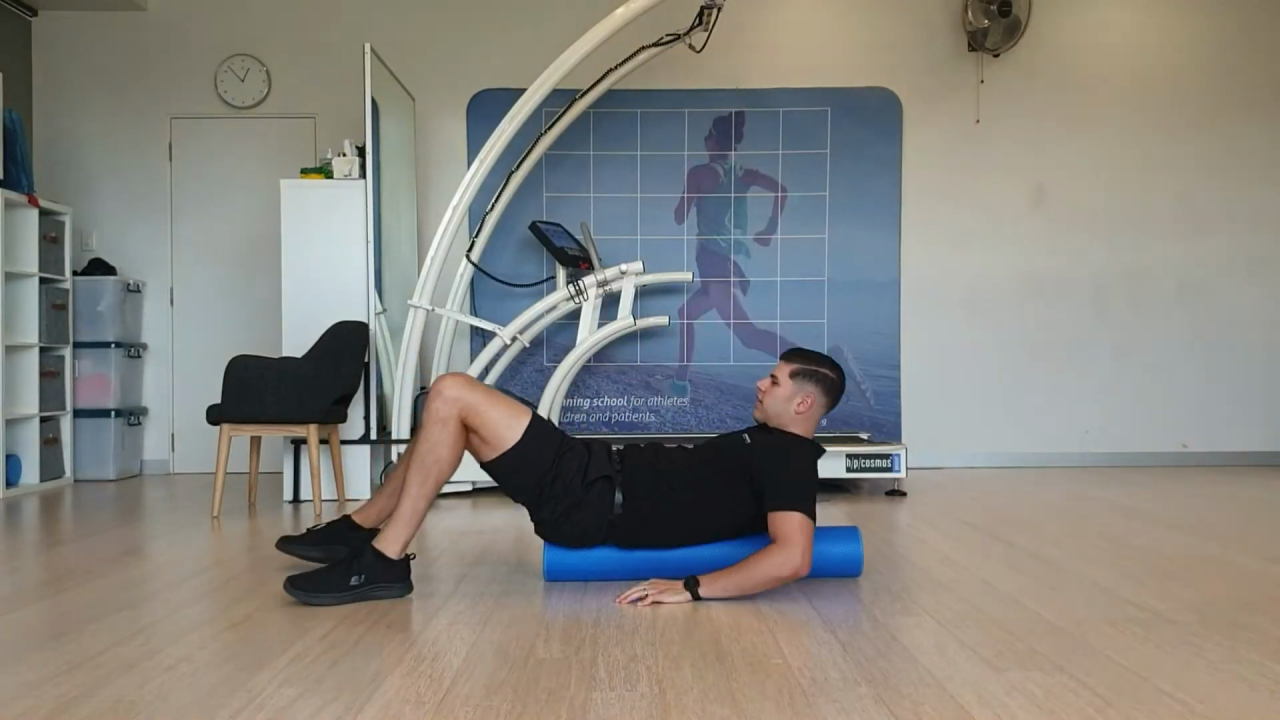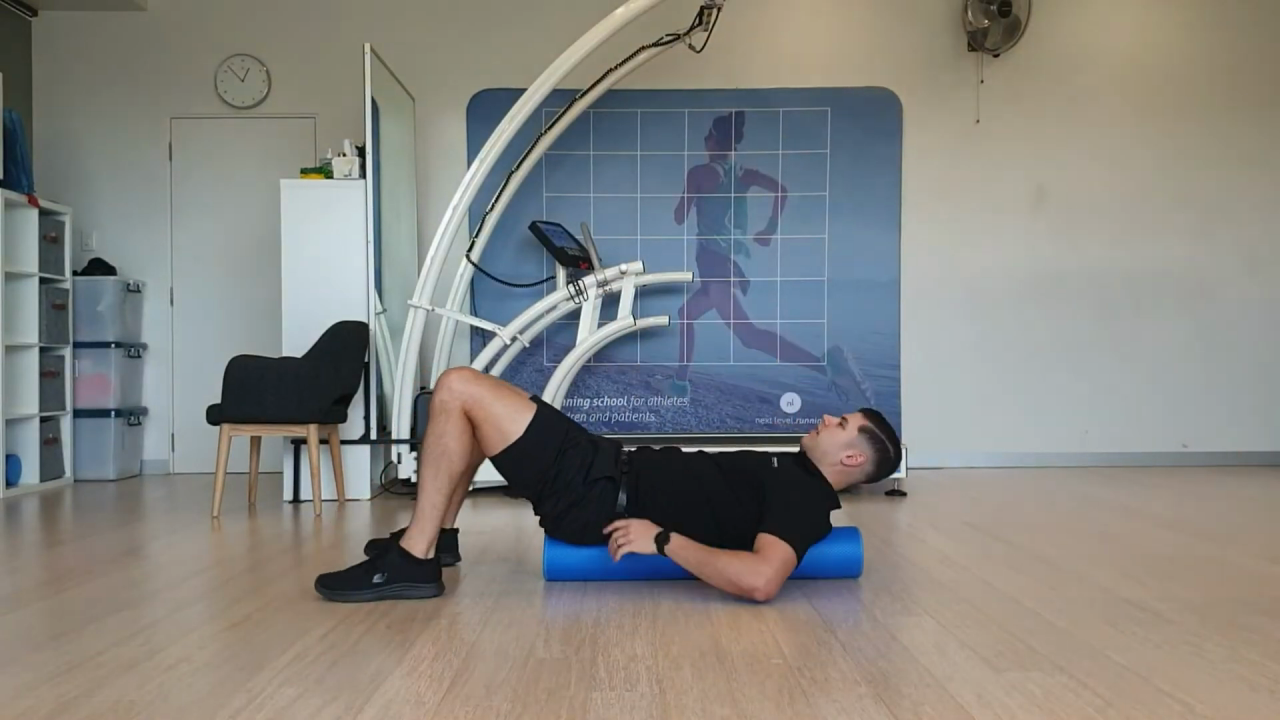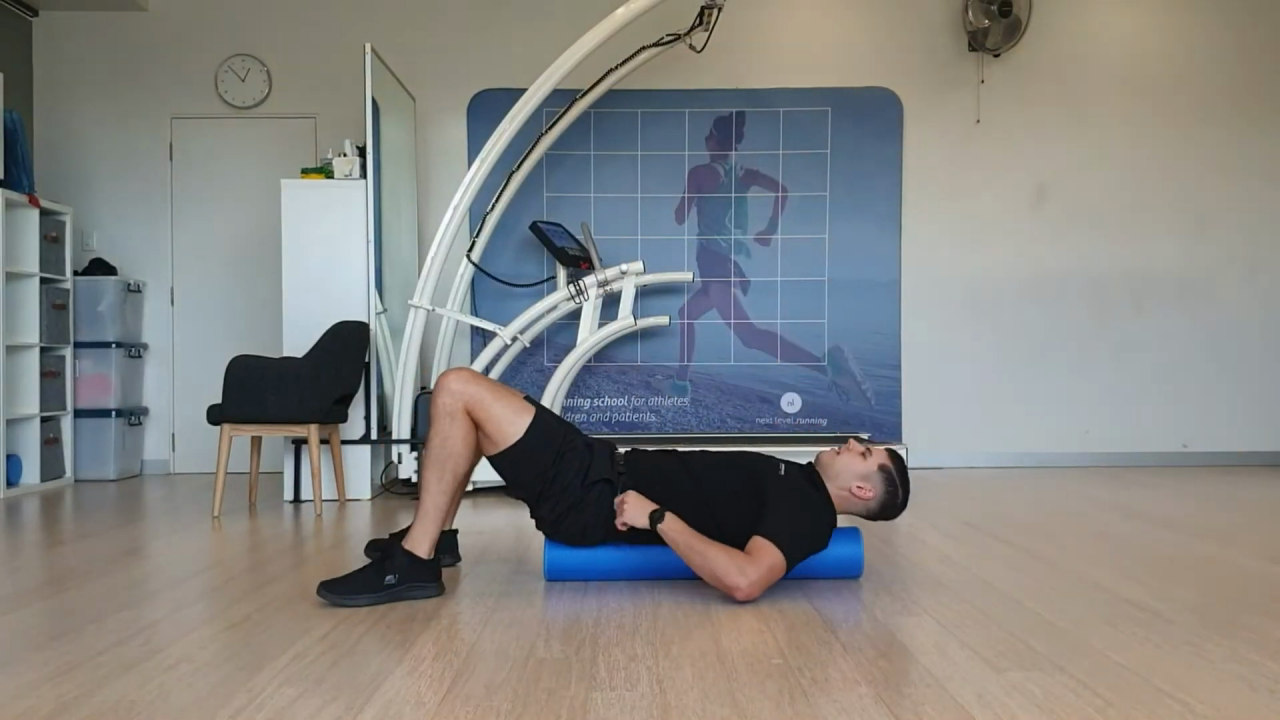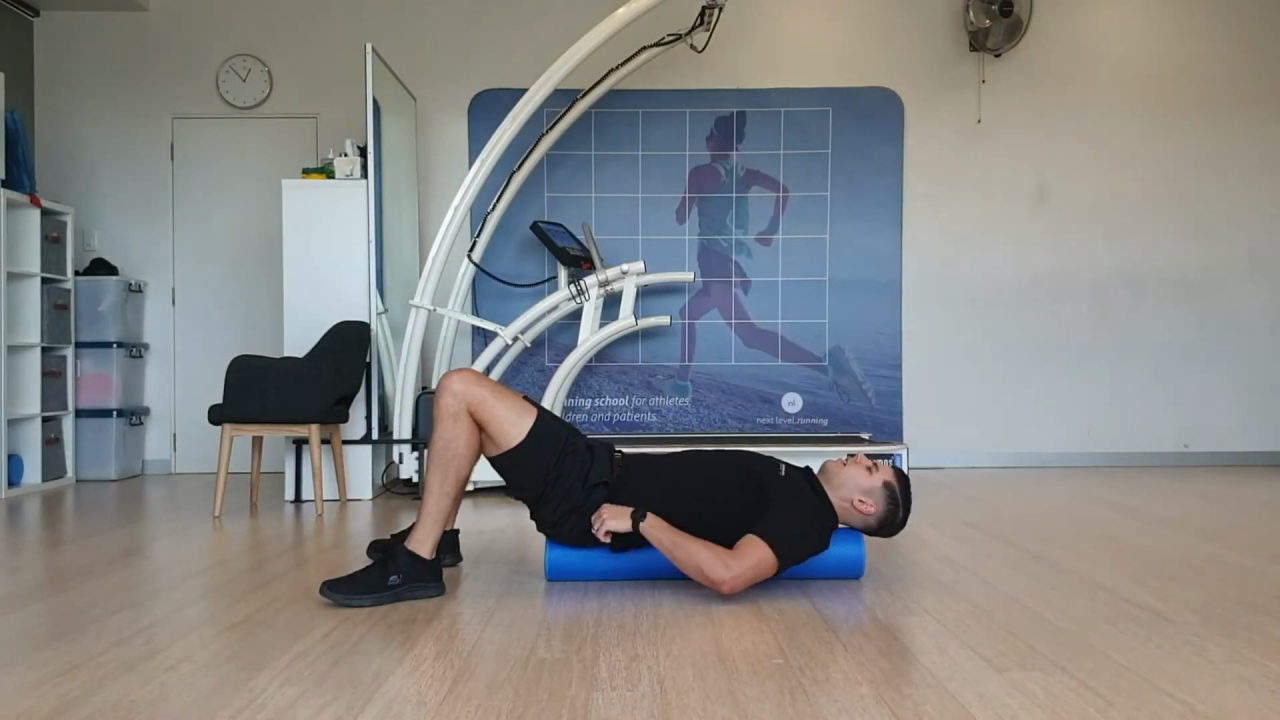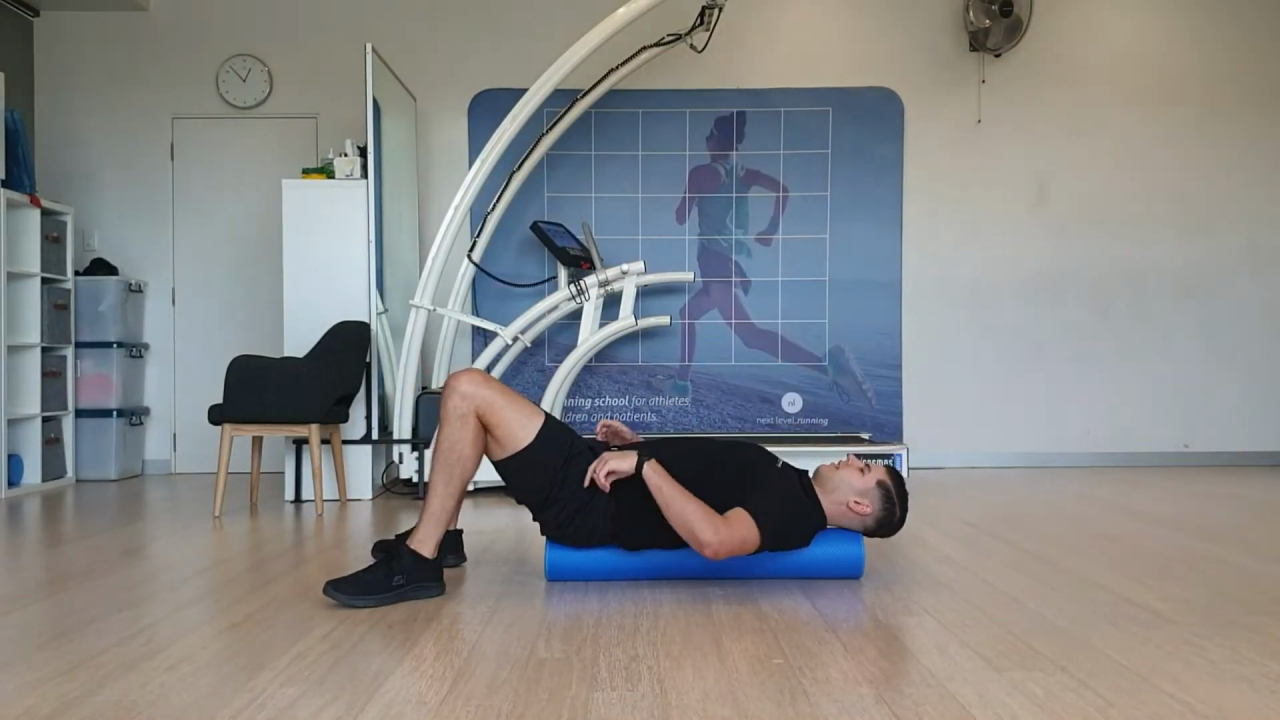
dt=0.4s
person 1, frame 1
left shoulder: (788, 459)
right shoulder: (775, 447)
left elbow: (792, 557)
right elbow: (725, 507)
left wrist: (690, 589)
left hip: (593, 502)
right hip: (604, 471)
left knee: (451, 395)
right knee: (451, 410)
left ankle: (384, 560)
right ankle: (360, 529)
person 1, frame 2
left shoulder: (803, 499)
right shoulder: (795, 476)
left elbow: (760, 579)
left wrist: (663, 538)
left hip: (596, 499)
right hip: (614, 469)
left knee: (457, 389)
right knee: (467, 398)
left ankle: (412, 561)
right ankle: (436, 535)
person 1, frame 3
left shoulder: (805, 513)
right shoulder: (798, 485)
left elbow: (744, 580)
left wrist: (658, 517)
left hip: (595, 501)
right hip: (610, 469)
left knee: (457, 390)
right knee: (465, 396)
left ankle: (413, 561)
right ankle: (434, 536)
person 1, frame 4
left shoulder: (805, 519)
right shoulder: (797, 489)
left elbow: (727, 573)
left wrist: (638, 519)
left hip: (589, 501)
right hip: (606, 470)
left knee: (460, 390)
right knee: (466, 395)
left ankle: (415, 563)
right ankle: (435, 536)
person 1, frame 5
left shoulder: (794, 512)
right shoulder: (791, 487)
left elbow: (712, 538)
left wrist: (642, 464)
right wrist: (639, 446)
left hip: (586, 499)
right hip: (603, 478)
left knee: (468, 390)
right knee: (469, 394)
left ankle: (417, 561)
right ankle: (439, 536)
person 2, frame 1
left shoulder: (700, 172)
right shoulder: (742, 173)
left elbow: (679, 218)
right elbow: (781, 190)
left wrist: (690, 196)
right wrist: (767, 231)
left hip: (714, 261)
right hip: (733, 263)
left knee: (748, 333)
right knee: (686, 314)
right ankle: (680, 382)
person 2, frame 2
left shoulder: (700, 173)
right shoulder: (745, 174)
left elbow: (680, 218)
right elbow: (781, 190)
left wrist: (689, 195)
right wrist: (770, 229)
left hip: (715, 261)
right hip: (735, 261)
left knee: (748, 334)
right knee: (687, 314)
left ankle: (825, 365)
right ankle: (681, 381)
person 2, frame 3
left shoulder: (700, 173)
right shoulder: (745, 174)
left elbow: (681, 218)
right elbow: (781, 190)
left wrist: (688, 196)
right wrist: (770, 229)
left hip: (714, 260)
right hip: (735, 261)
left knee: (749, 334)
right knee: (687, 314)
left ankle: (827, 365)
right ankle: (681, 381)
person 2, frame 4
left shoulder: (701, 173)
right shoulder: (746, 174)
left elbow: (681, 218)
right elbow: (782, 190)
left wrist: (690, 196)
right wrist: (771, 230)
left hip: (715, 261)
right hip: (736, 261)
left knee: (750, 334)
right knee: (688, 314)
left ankle: (827, 365)
right ankle: (681, 382)
person 2, frame 5
left shoulder: (701, 173)
right shoulder: (746, 174)
left elbow: (681, 218)
right elbow: (782, 190)
left wrist: (690, 196)
right wrist: (771, 230)
left hip: (715, 261)
right hip: (735, 261)
left knee: (750, 334)
right knee: (688, 315)
left ankle: (827, 365)
right ankle: (681, 382)
